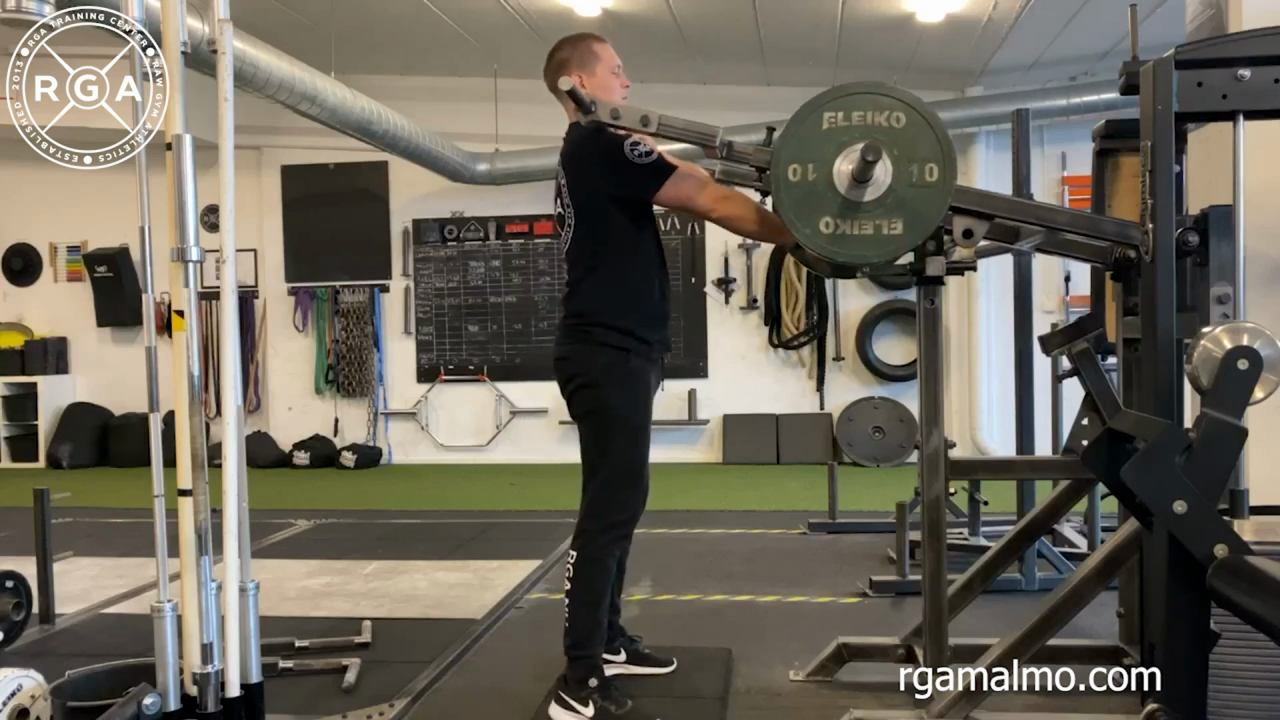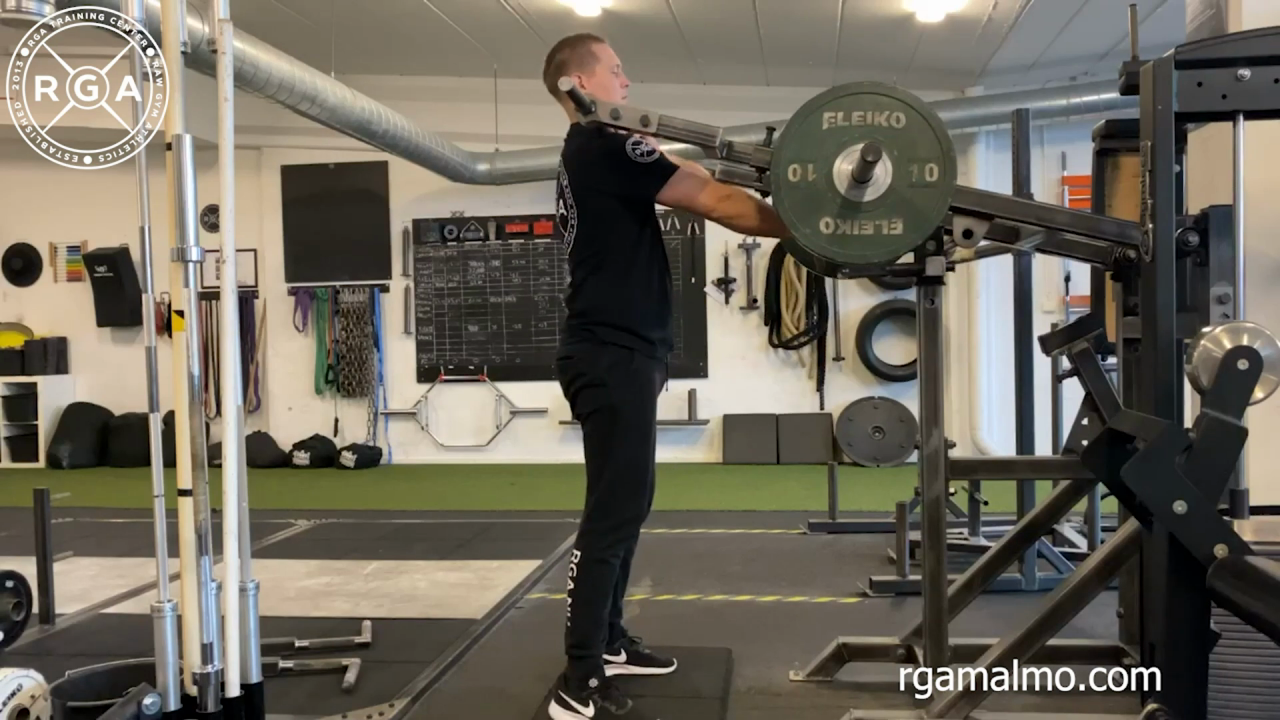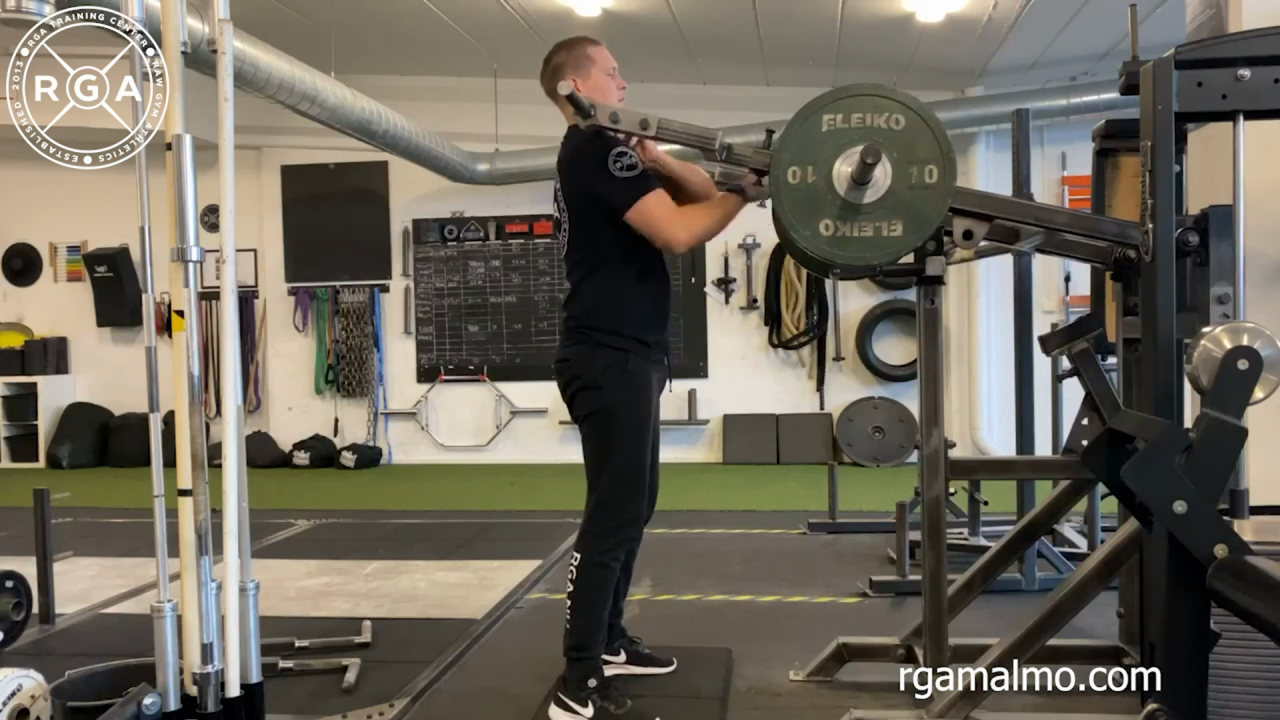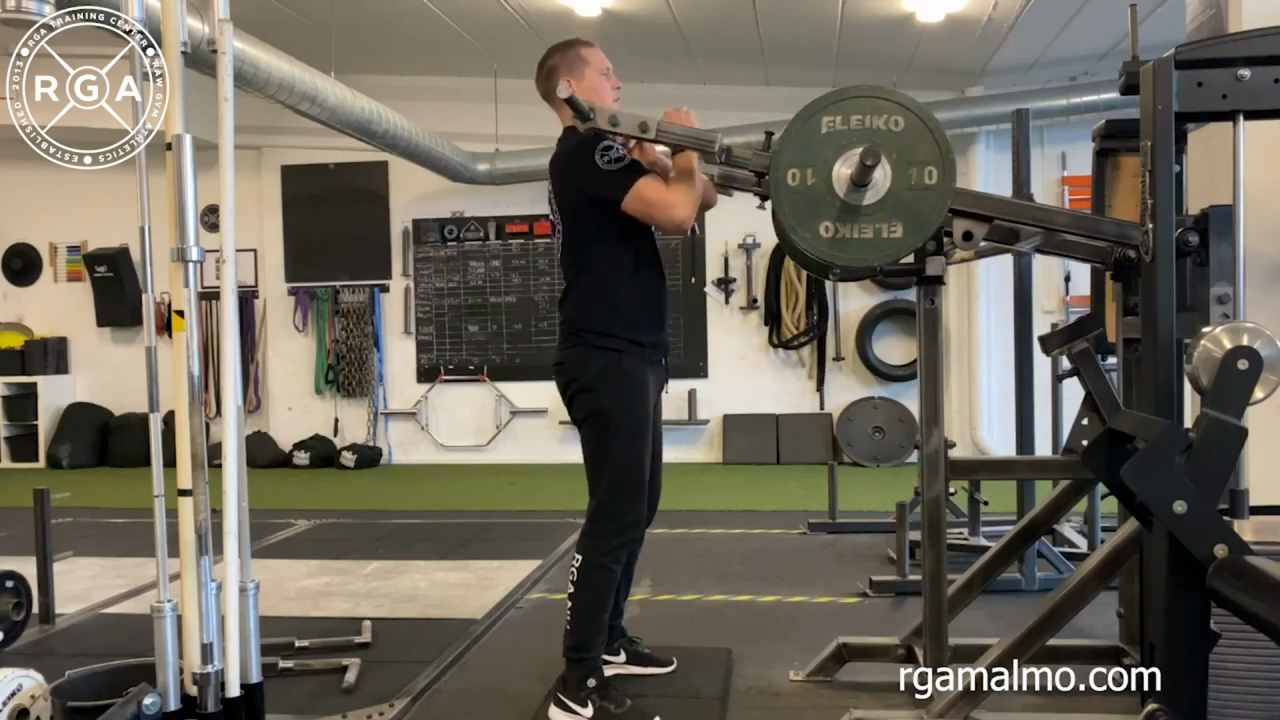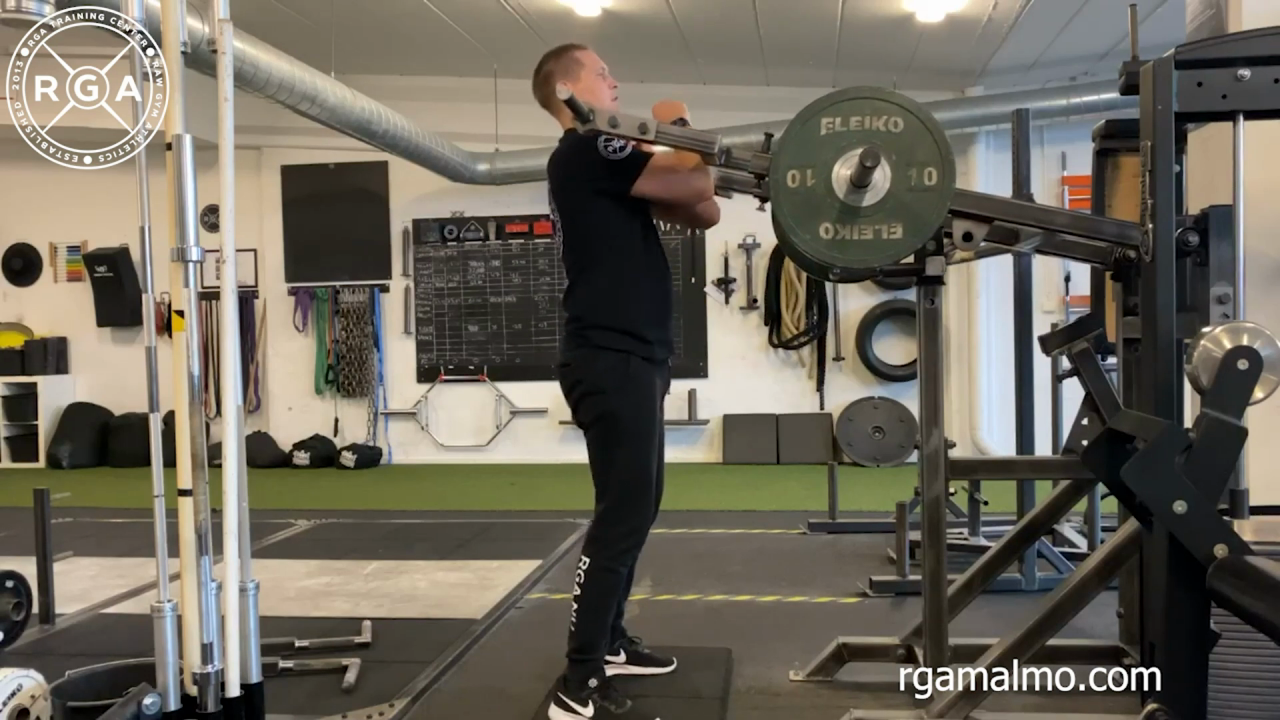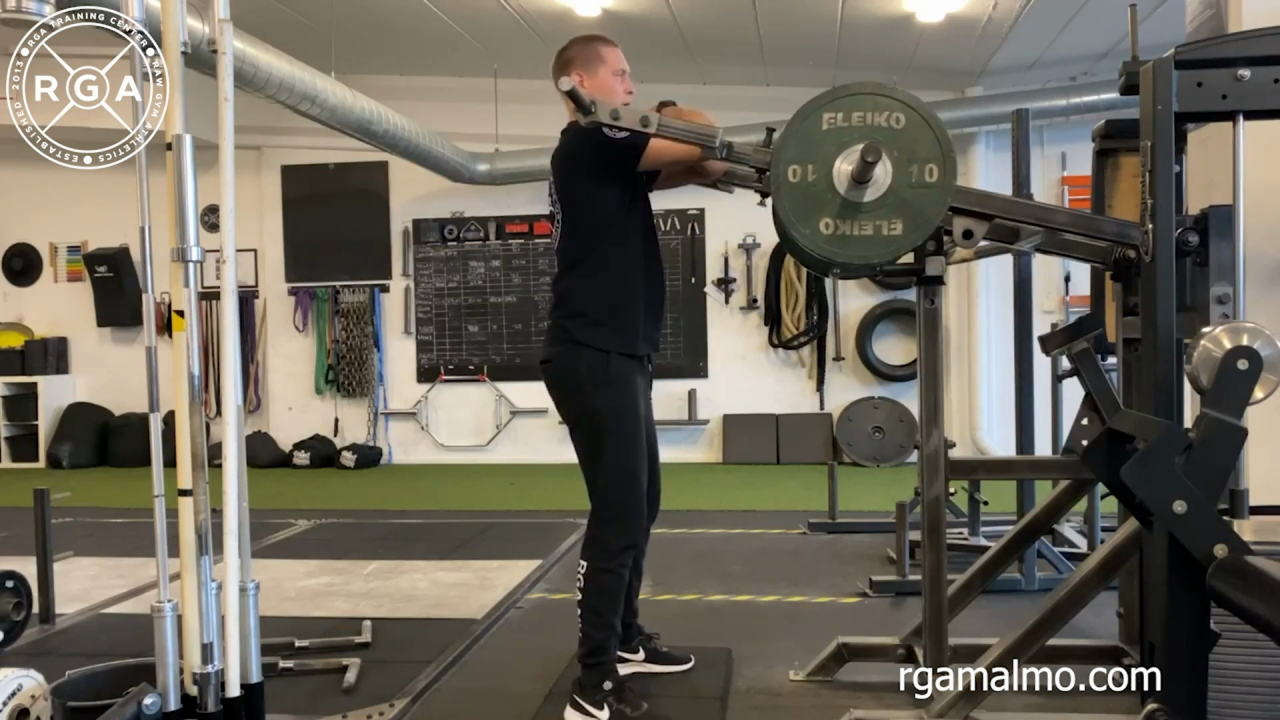
dt=0.3s
person 1, frame 1
left shoulder: (595, 150)
right shoulder: (601, 148)
left elbow: (694, 181)
right elbow: (712, 204)
left wrist: (655, 154)
right wrist: (799, 239)
left hip: (615, 351)
right hip: (607, 354)
left knee: (621, 504)
right knee: (610, 511)
left ankle: (606, 642)
person 1, frame 2
left shoulder: (596, 151)
right shoulder: (603, 147)
left elbow: (699, 183)
right elbow: (717, 202)
left wrist: (655, 151)
left hip: (619, 351)
right hip: (612, 355)
left knee: (626, 505)
right knee: (613, 512)
left ankle: (608, 642)
person 1, frame 3
left shoulder: (597, 153)
right shoulder: (597, 151)
left elbow: (701, 189)
right elbow: (680, 231)
left wrist: (654, 158)
right wrist: (747, 192)
left hip: (621, 355)
right hip: (609, 359)
left knee: (630, 506)
right knee: (615, 513)
left ankle: (607, 642)
person 1, frame 4
left shoulder: (603, 157)
right shoulder: (586, 153)
left elbow: (701, 195)
right elbow: (680, 212)
left wrist: (662, 158)
right wrist: (682, 150)
left hip: (627, 357)
right hip: (605, 361)
left knee: (634, 509)
right knee: (615, 516)
left ankle: (607, 643)
person 1, frame 5
left shoulder: (605, 162)
right shoulder: (586, 153)
left elbow: (704, 212)
right elbow: (698, 187)
left wrist: (665, 149)
left hip: (629, 357)
right hip: (611, 360)
left knee: (634, 510)
right knee: (623, 516)
left ankle: (608, 642)
person 1, frame 6
left shoulder: (610, 155)
right shoulder: (590, 142)
left elbow: (706, 165)
right elbow: (705, 146)
left wrist: (670, 128)
right wrist: (677, 118)
left hip: (617, 355)
right hip: (592, 359)
left knee: (638, 506)
right knee: (618, 515)
left ankle: (624, 641)
